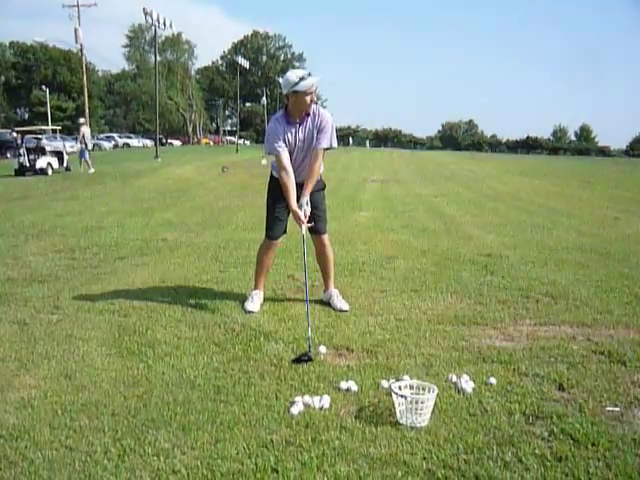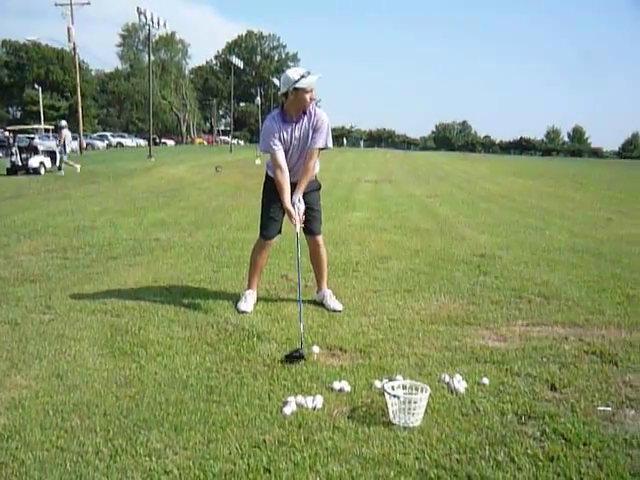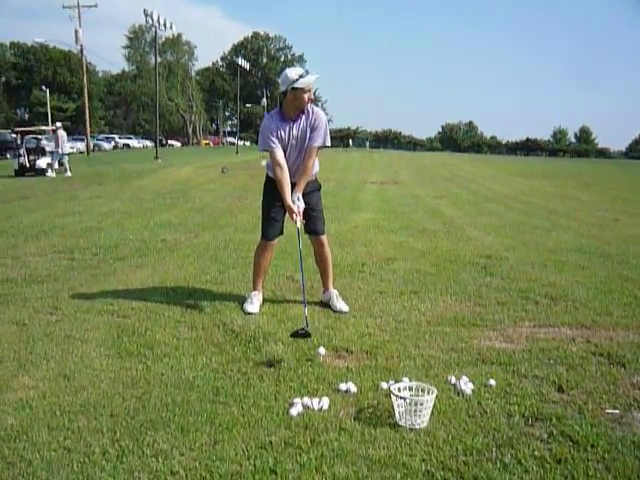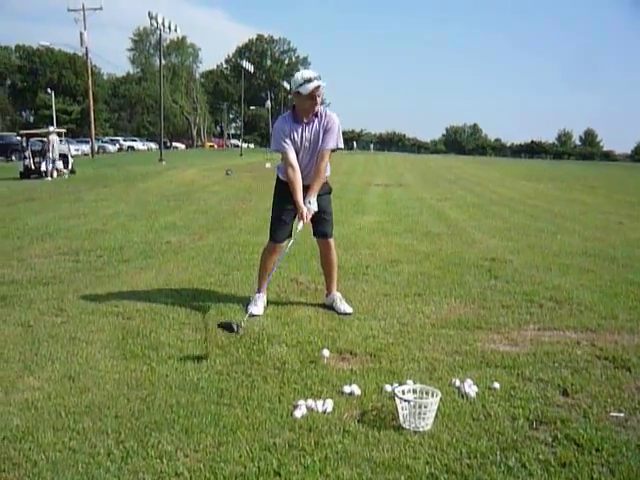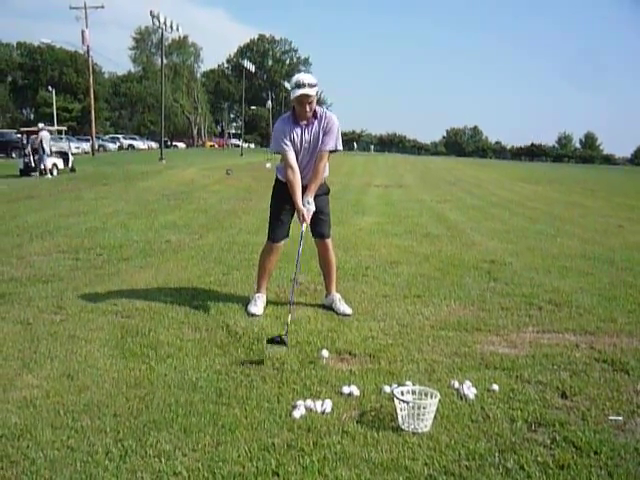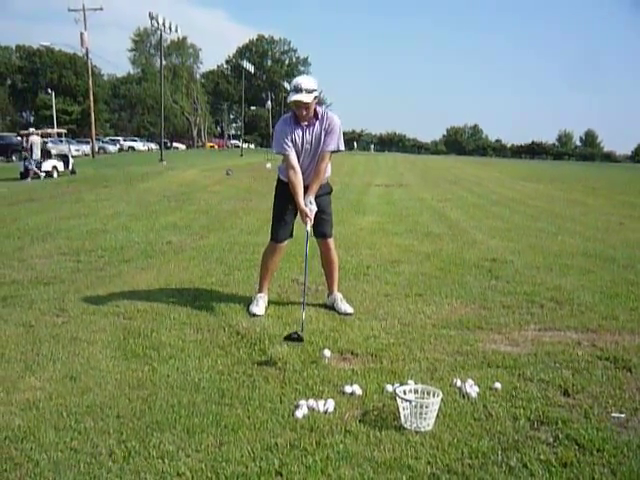
dt=0.3s
person 1, frame 1
left shoulder: (322, 118)
right shoulder: (276, 126)
left elbow: (316, 160)
right elbow: (284, 168)
left wrist: (305, 197)
right wrist: (293, 207)
left hip: (312, 183)
right hip: (281, 183)
left knee: (321, 237)
right knee: (272, 238)
left ankle: (330, 291)
right ankle: (257, 291)
person 1, frame 2
left shoulder: (319, 118)
right shoulder: (272, 124)
left elbow: (311, 160)
right elbow: (279, 167)
left wrist: (298, 195)
right wrist: (287, 205)
left hip: (308, 184)
right hip: (276, 183)
left knee: (316, 238)
right knee: (266, 238)
left ankle: (323, 291)
right ankle: (251, 291)
person 1, frame 3
left shoulder: (317, 116)
right shoulder: (270, 122)
left elbow: (310, 159)
right elbow: (278, 164)
left wrist: (297, 194)
right wrist: (287, 202)
left hip: (308, 183)
right hip: (276, 184)
left knee: (319, 238)
right knee: (268, 239)
left ankle: (329, 292)
right ankle: (256, 292)
person 1, frame 4
left shoulder: (329, 119)
right shoulder: (283, 125)
left elbow: (323, 162)
right elbow: (291, 166)
left wrist: (312, 198)
right wrist: (299, 204)
left hip: (319, 187)
right hip: (287, 186)
left knee: (327, 241)
right knee: (277, 241)
left ankle: (332, 294)
right ankle: (260, 294)
person 1, frame 5
left shoulder: (329, 121)
right shoulder: (282, 125)
left elbow: (321, 162)
right elbow: (291, 167)
left wrist: (309, 198)
right wrist: (298, 205)
left hip: (317, 187)
right hip: (286, 186)
left knee: (324, 240)
right knee: (274, 241)
left ankle: (331, 295)
right ankle: (260, 294)
person 1, frame 6
left shoulder: (330, 121)
right shoulder: (284, 126)
left elbow: (323, 163)
right elbow: (292, 168)
left wrist: (310, 198)
right wrist: (300, 204)
left hip: (319, 187)
right hip: (288, 186)
left knee: (327, 240)
right knee: (278, 241)
left ankle: (334, 294)
right ankle: (261, 294)
